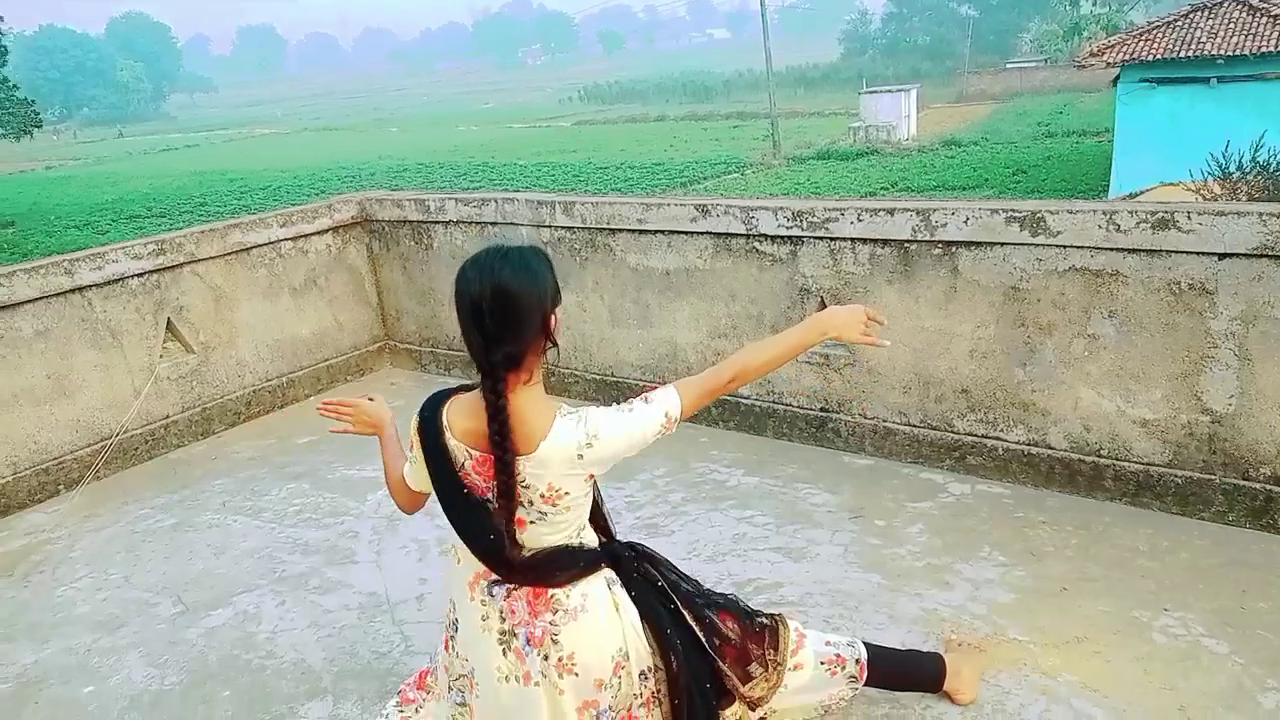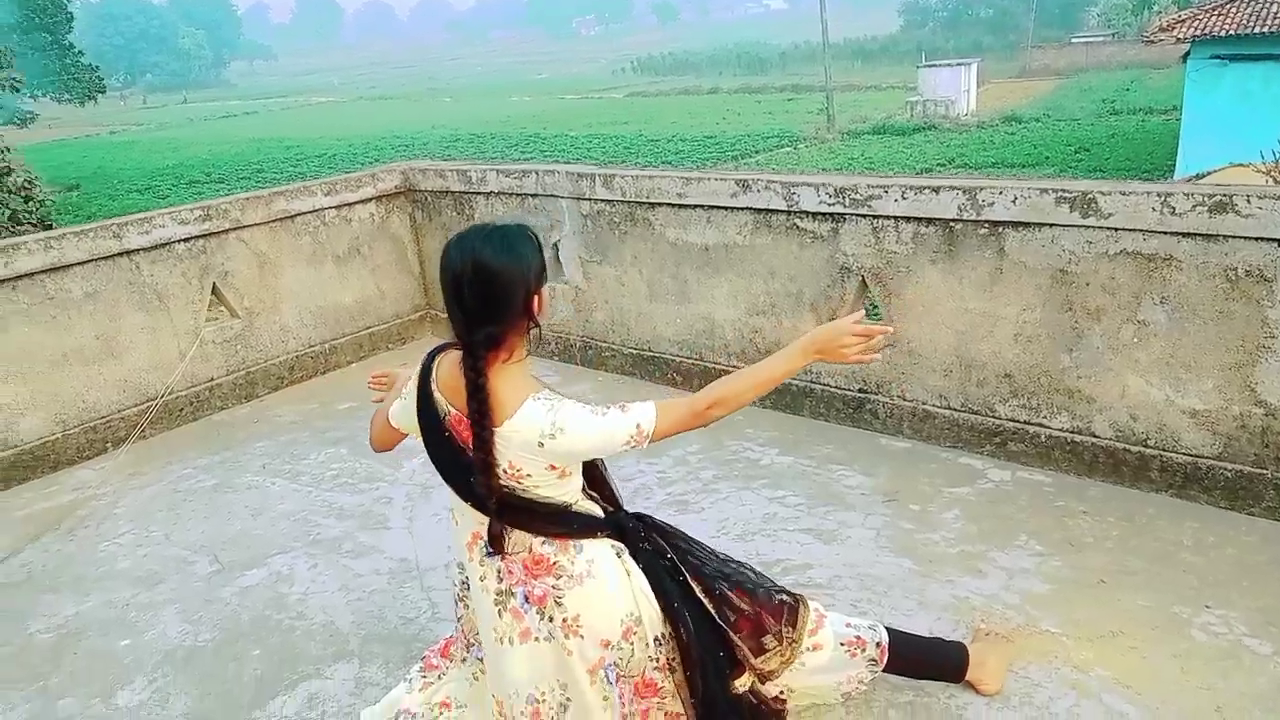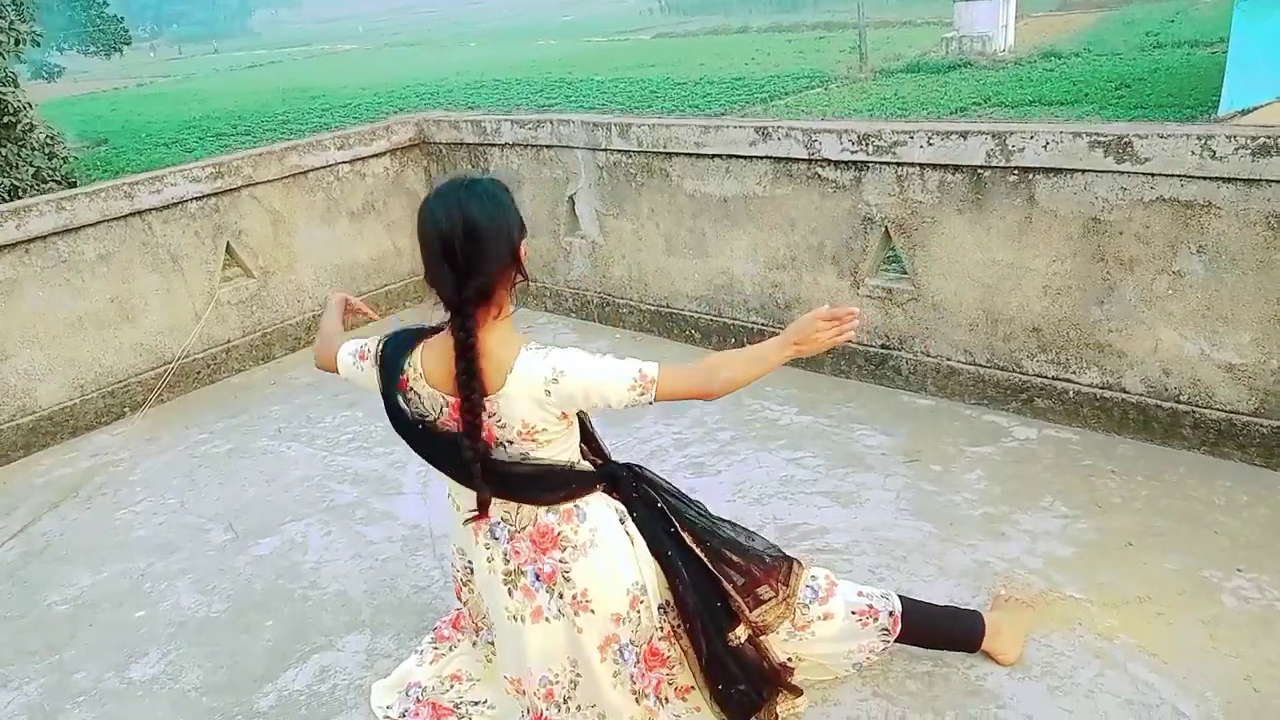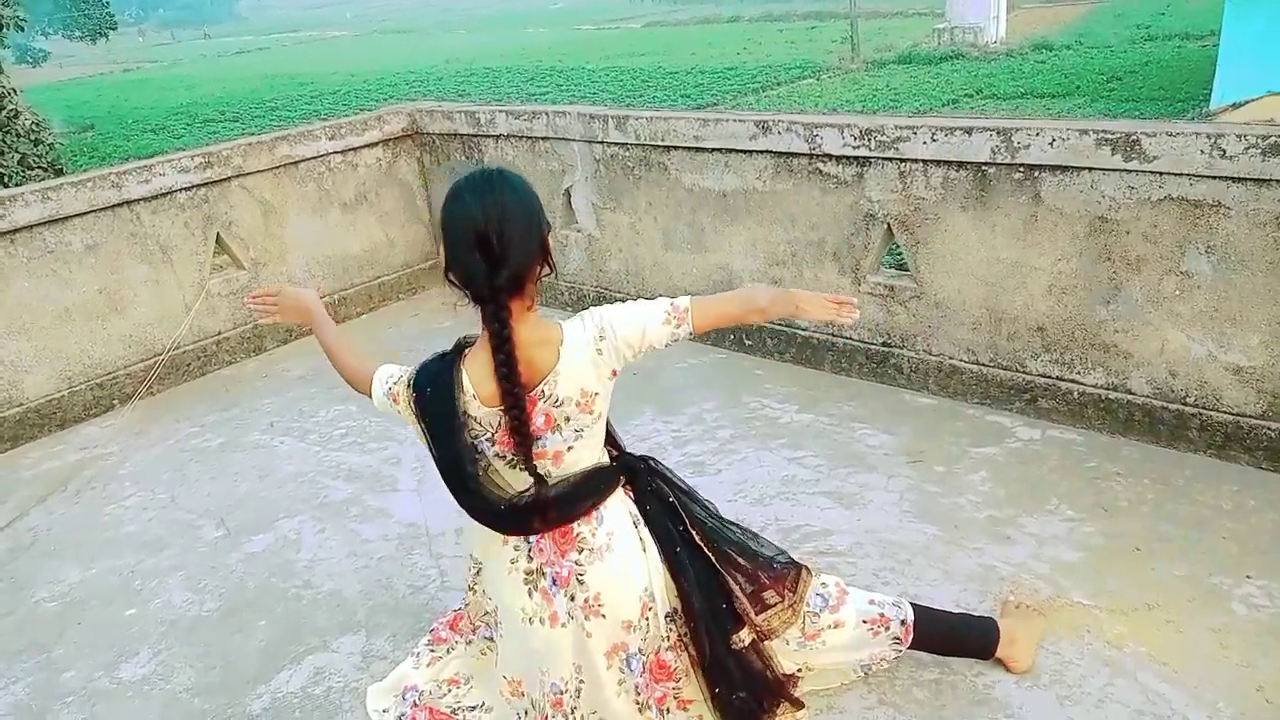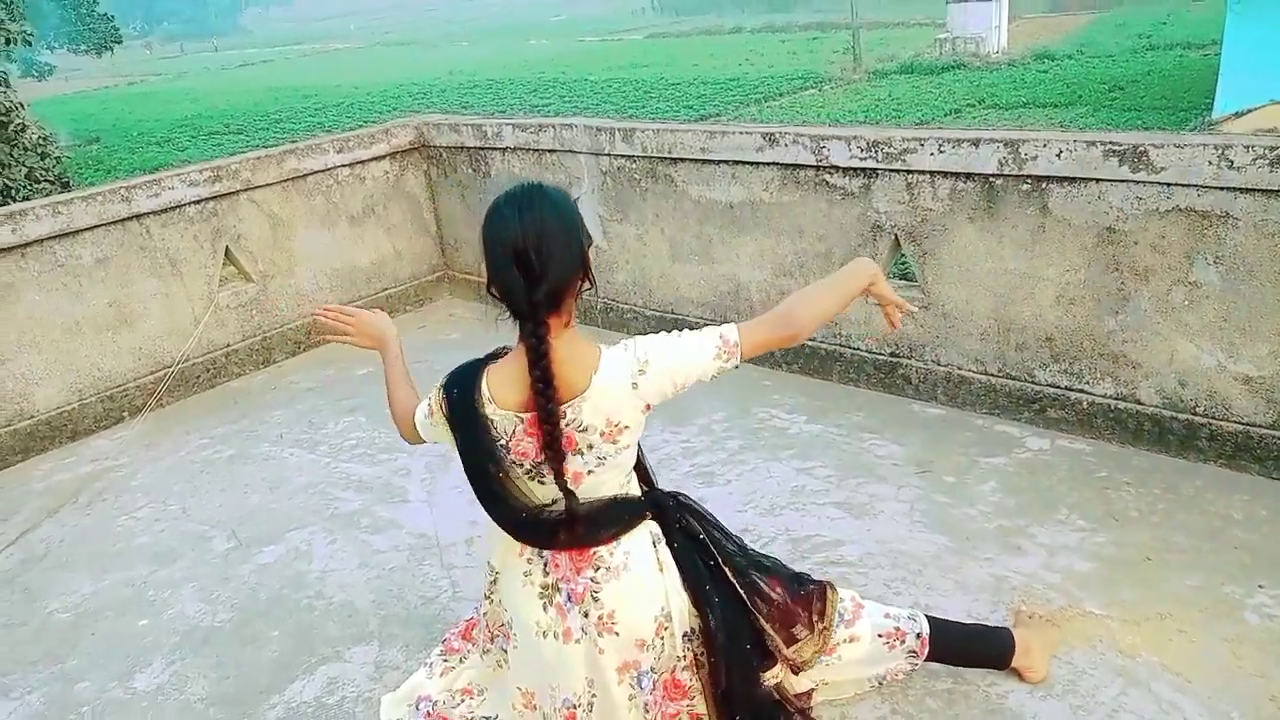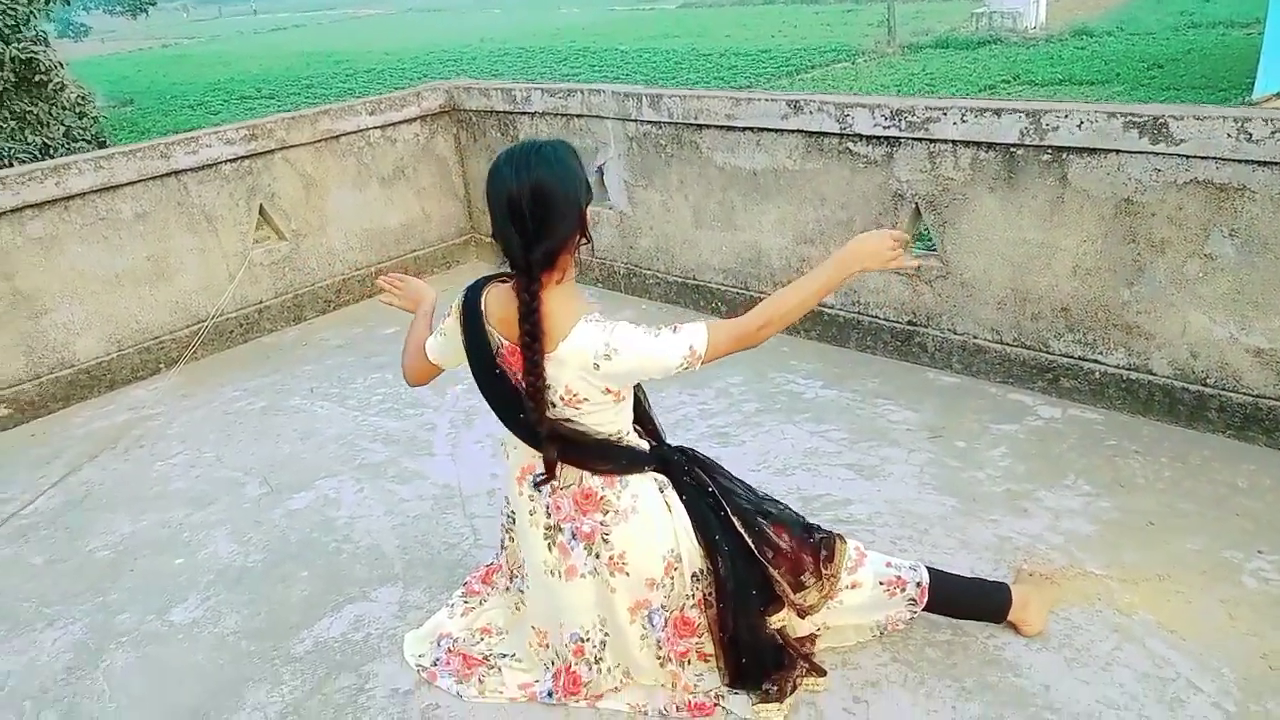
dt=0.4s
person 1, frame 1
left shoulder: (440, 420)
right shoulder: (583, 434)
left elbow: (407, 498)
right elbow: (718, 380)
left wrist: (383, 426)
right wrist: (826, 322)
left hip: (491, 632)
right hip: (581, 627)
right knee: (741, 650)
person 1, frame 2
left shoulder: (438, 372)
right shoulder: (550, 423)
left elbow: (380, 437)
right elbow: (702, 408)
right wrist: (812, 347)
left hip: (500, 599)
right hip: (584, 595)
right knee: (751, 625)
right ankle: (966, 662)
person 1, frame 3
left shoulder: (406, 361)
right shoulder: (548, 374)
left elbow: (327, 352)
right elbow: (703, 381)
left wrist: (336, 307)
right wrist: (791, 342)
left hip: (502, 575)
right hip: (590, 560)
right knee: (764, 593)
person 1, frame 4
left shoulder: (440, 384)
right shoulder: (591, 340)
left elbow: (363, 376)
right elbow: (729, 305)
left wrist: (312, 312)
right wrist: (792, 300)
left hip: (518, 585)
right hip: (610, 561)
right knee: (772, 599)
person 1, frame 5
left shoulder: (470, 393)
right shoulder: (629, 370)
left elbow: (411, 423)
right elbow: (785, 327)
left wrist: (386, 341)
right wrist: (864, 273)
left hip: (535, 603)
right hip: (630, 589)
right knee: (796, 614)
right ankle: (1010, 648)
person 1, frame 6
left shoulder: (478, 307)
right shoulder: (602, 347)
left elbow: (414, 369)
right elbow: (747, 330)
left wrist: (422, 306)
right wrist: (852, 257)
left hip: (547, 532)
right hip: (633, 531)
right knee: (795, 560)
right ankle: (1008, 602)
